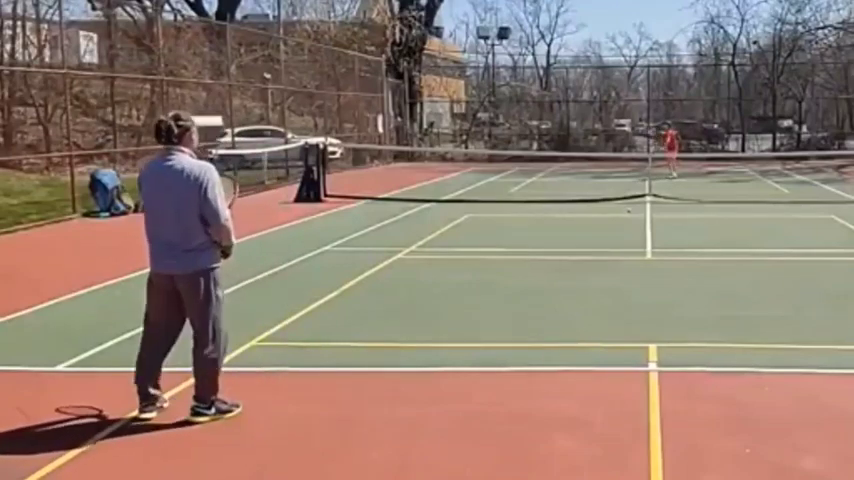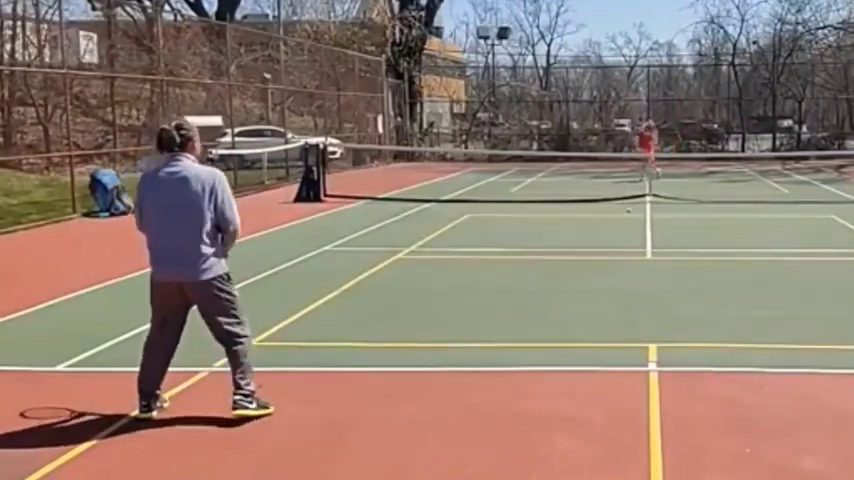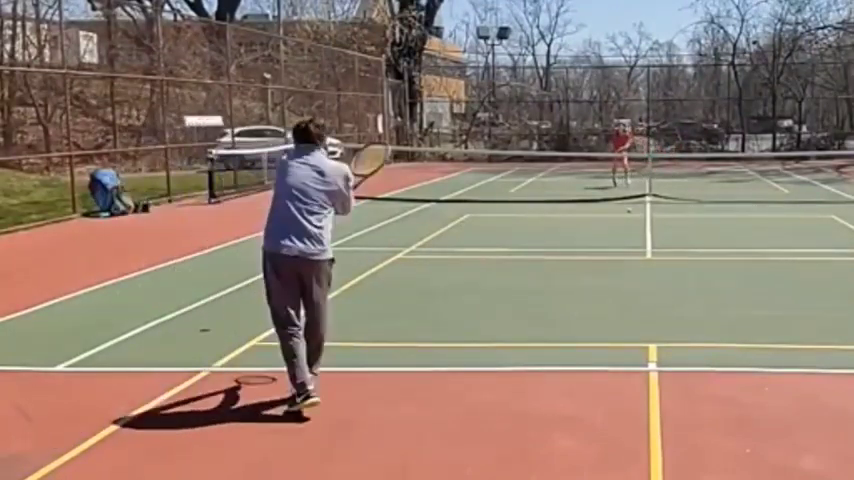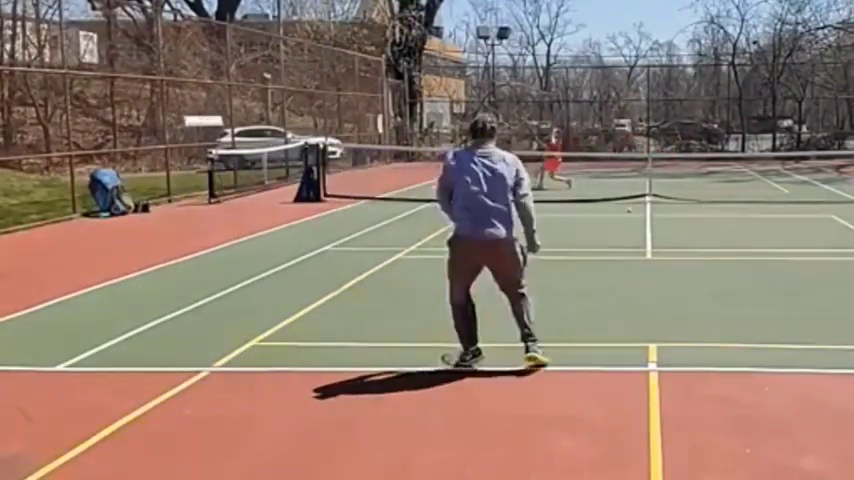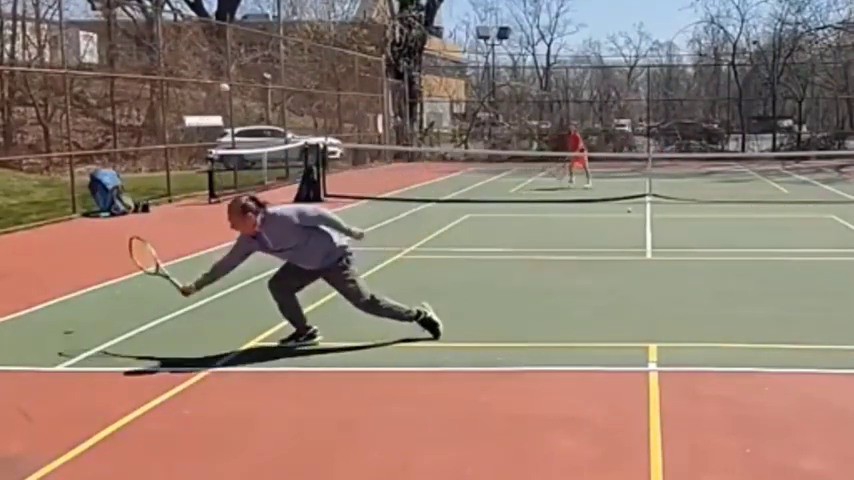
dt=1s
person 1, frame 1
left shoulder: (148, 172)
right shoulder: (202, 171)
left elbow: (155, 215)
right elbow: (220, 221)
right wrist: (227, 245)
left hip: (161, 266)
right hip: (197, 266)
left knee: (156, 333)
right knee: (208, 336)
left ankle: (148, 398)
right ankle: (205, 402)
person 1, frame 2
left shoulder: (148, 181)
right shoulder: (212, 178)
left elbow: (143, 225)
right elbow: (232, 228)
right wrist: (219, 250)
left hip: (165, 275)
right hip: (207, 272)
left knee: (160, 337)
right knee: (234, 334)
left ankle: (148, 399)
right ankle: (245, 395)
person 1, frame 3
left shoulder: (286, 163)
right shoulder: (339, 172)
right elbow: (344, 208)
left hip: (278, 253)
right hip: (317, 256)
left knee: (289, 324)
right knee: (317, 321)
left ankle: (303, 387)
right ankle: (307, 379)
person 1, frame 4
left shoulder: (454, 158)
right shoulder: (511, 162)
left elbow: (443, 199)
right elbow: (525, 203)
right wrist: (531, 239)
left hip: (465, 240)
right hip: (499, 239)
left knee: (459, 294)
right knee: (518, 293)
left ankle: (470, 351)
right ankle: (531, 346)
person 1, frame 5
left shoulder: (280, 217)
right shoulder: (247, 240)
left elbow: (320, 214)
right elbow: (227, 263)
left wrist: (349, 231)
right wrist: (197, 284)
left hip: (334, 255)
right hip: (309, 261)
left knee: (365, 300)
right knee: (278, 286)
left ankle: (419, 314)
right ankle: (305, 332)
